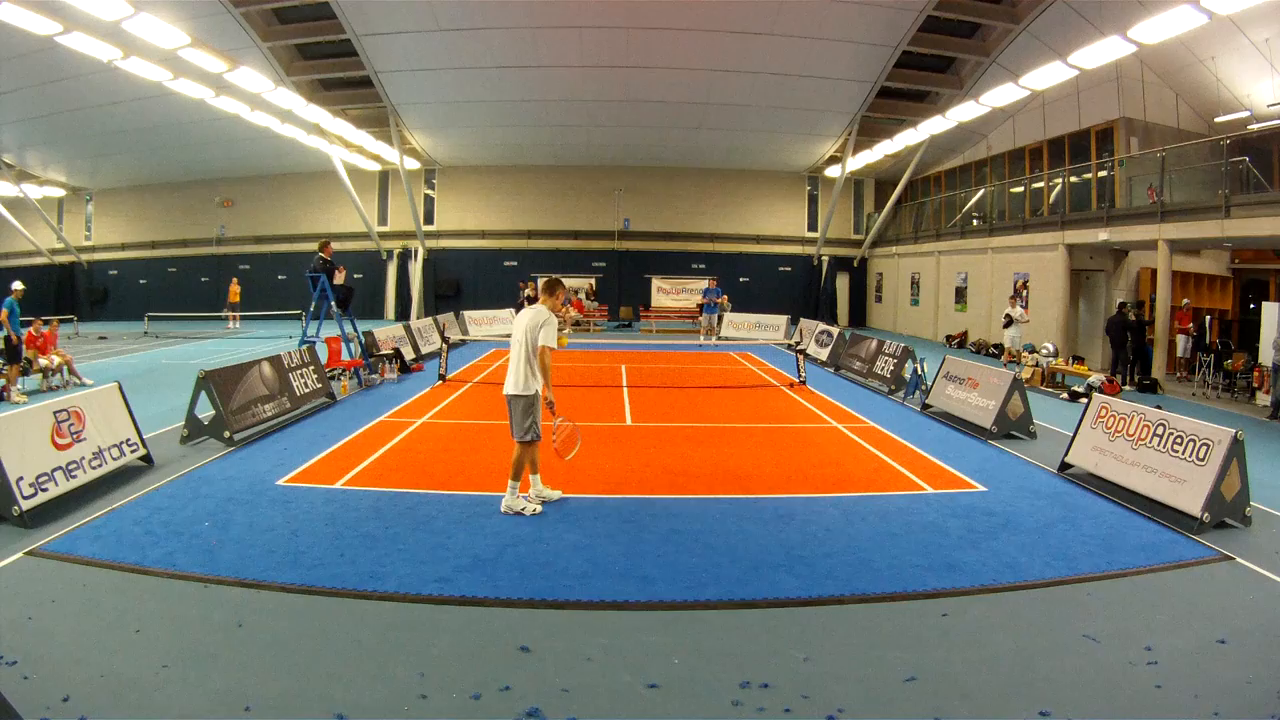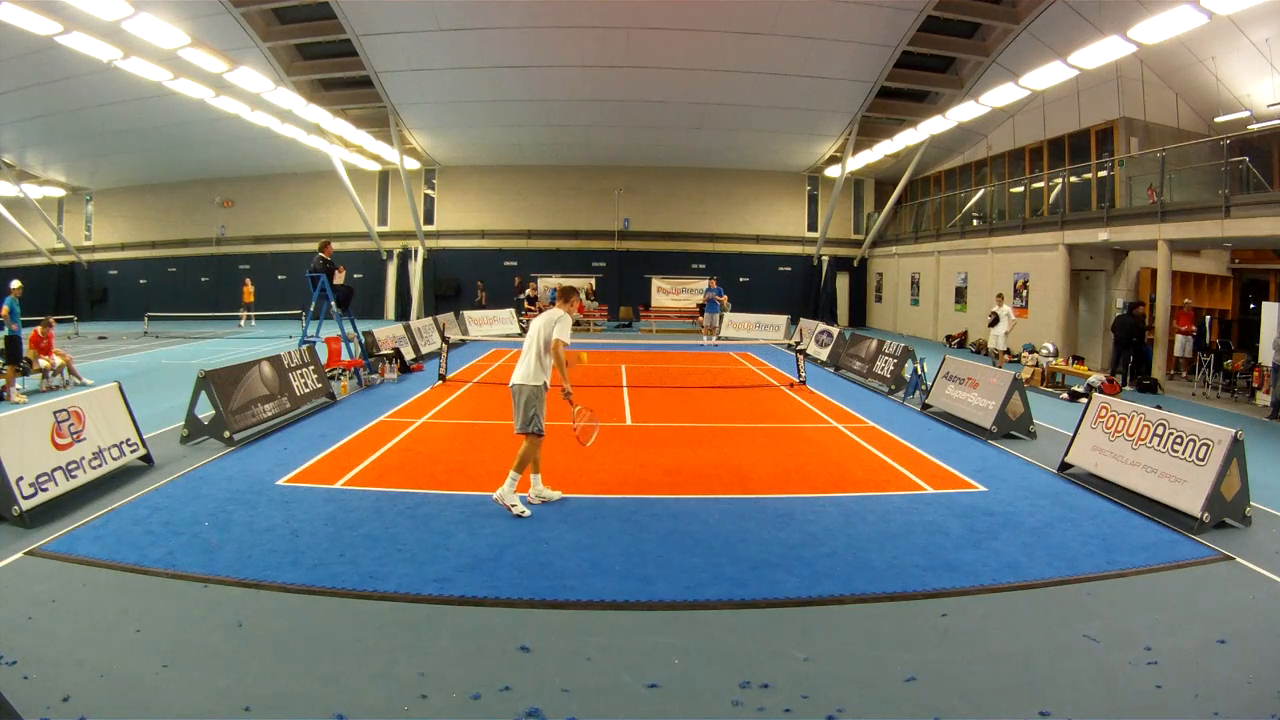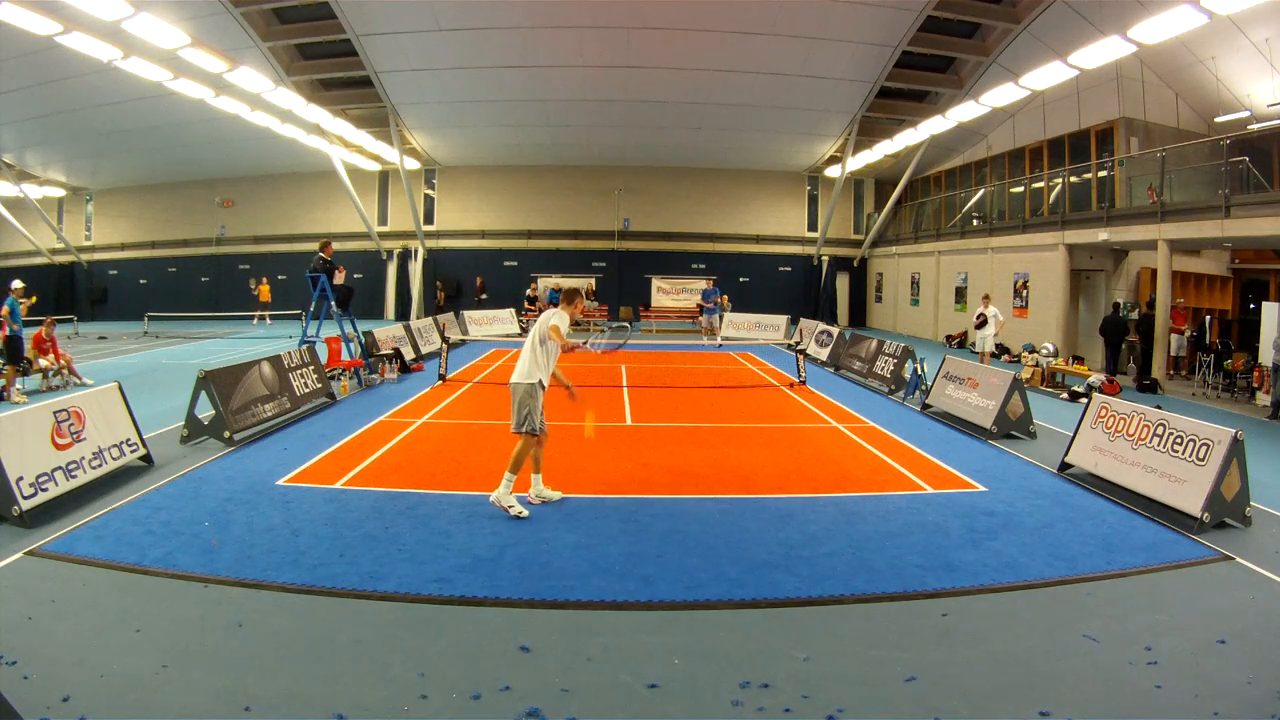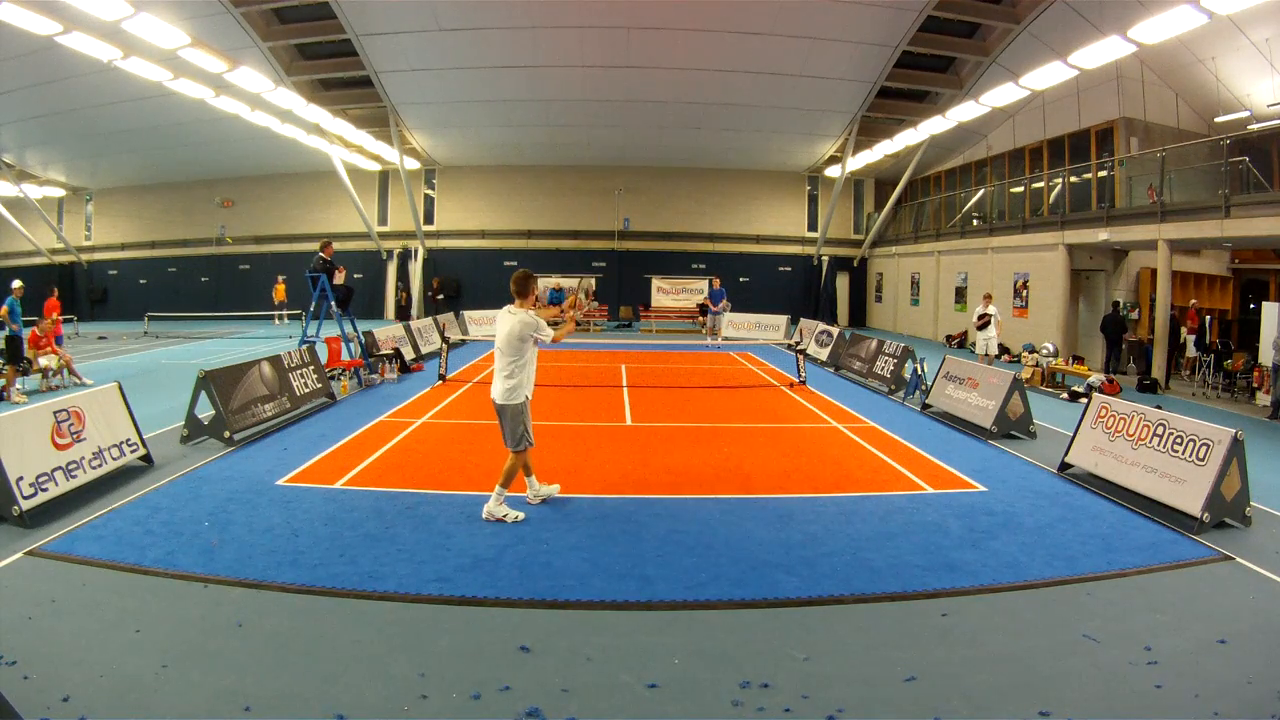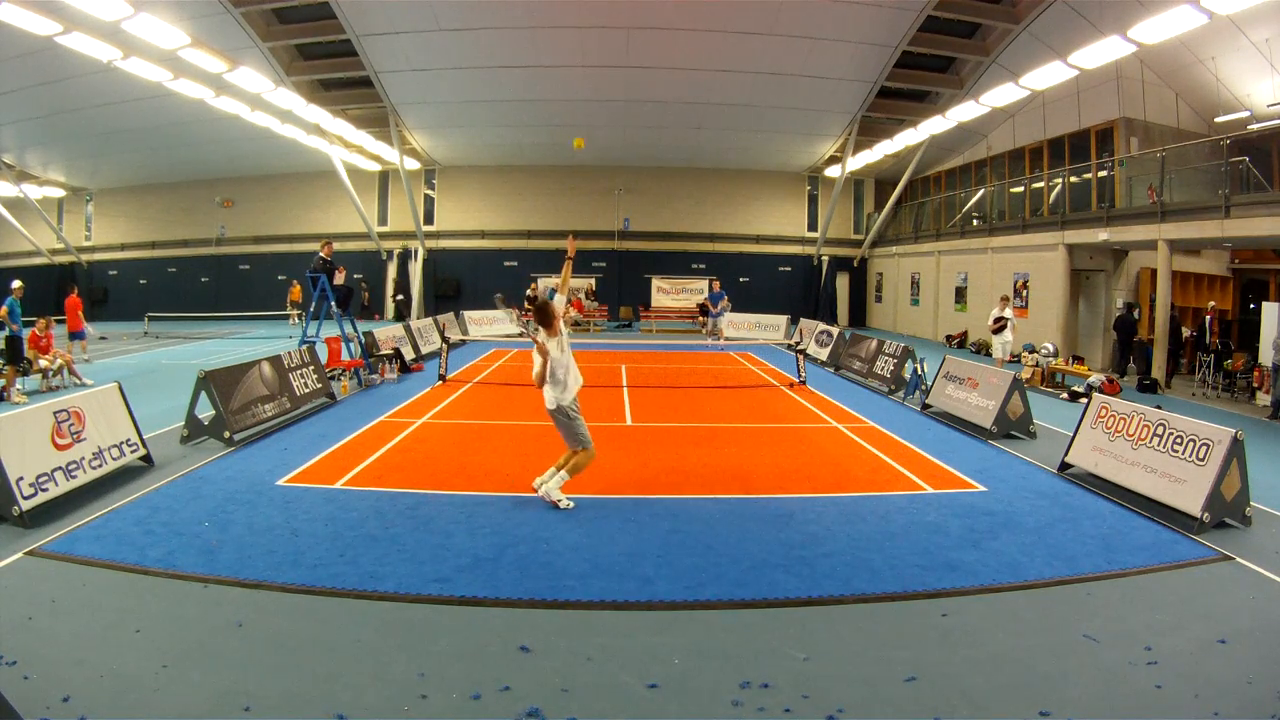
dt=1s
person 1, frame 1
left shoulder: (524, 313)
right shoulder: (548, 318)
right elbow: (543, 354)
left wrist: (549, 346)
right wrist: (549, 390)
left hip: (515, 385)
right hip: (526, 388)
left knee: (533, 439)
right knee: (525, 443)
left ankle: (536, 490)
right ankle: (511, 499)
person 1, frame 2
left shoulder: (541, 317)
right shoulder: (563, 317)
right elbow: (556, 347)
left wrist: (561, 364)
right wrist: (566, 381)
left hip: (523, 380)
right hip: (532, 383)
left knee: (536, 437)
right knee: (534, 437)
left ankle: (537, 490)
right ankle: (507, 491)
person 1, frame 3
left shoulder: (552, 316)
right shoulder: (559, 315)
right elbow: (554, 330)
left wrist: (567, 384)
right wrist: (563, 342)
left hip: (532, 382)
right hip: (528, 382)
left knee: (540, 436)
right knee: (528, 436)
left ankle: (537, 489)
right ankle: (503, 492)
person 1, frame 4
left shoulder: (506, 312)
right shoulder: (530, 323)
right elbow: (555, 337)
left wrist: (561, 310)
right wrist: (569, 326)
left hip: (504, 392)
right hip: (514, 396)
left knee: (522, 445)
right knee: (519, 450)
left ankle: (535, 490)
right ankle: (494, 506)
person 1, frame 5
left shoulder: (556, 326)
right shoulder: (543, 347)
left elbow: (563, 286)
right elbow: (539, 383)
left wrist: (570, 256)
right wrist: (542, 357)
left hip: (568, 400)
right hip: (561, 404)
left knee: (578, 450)
right knee: (587, 453)
left ankle: (545, 480)
right ankle: (551, 487)
